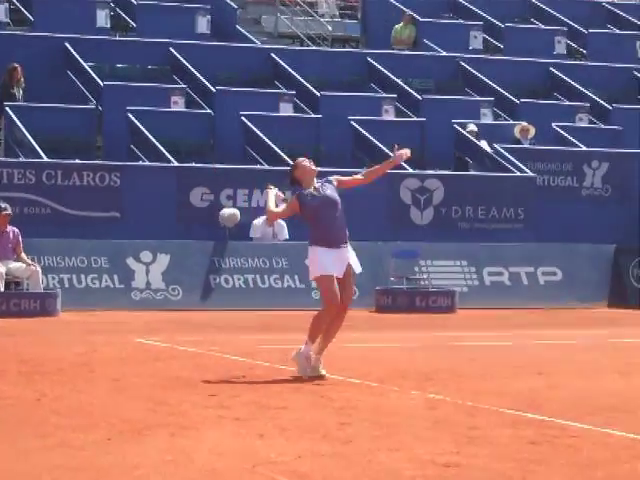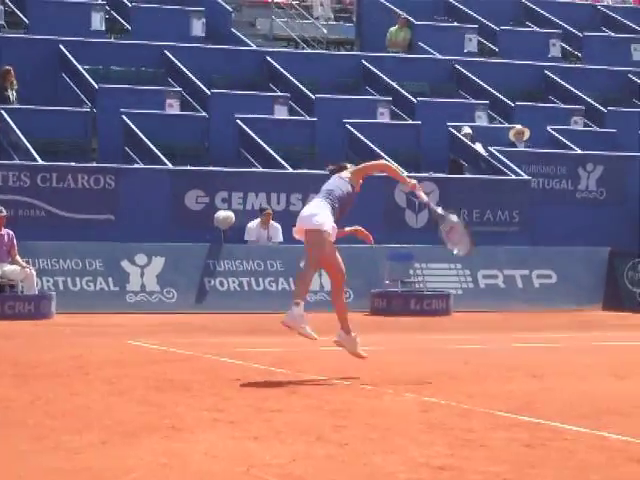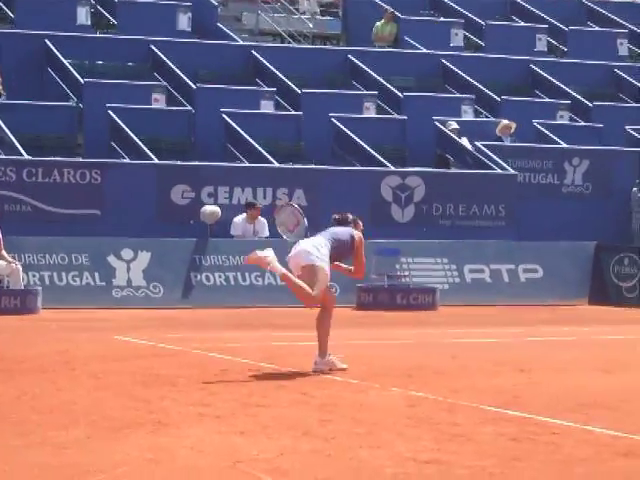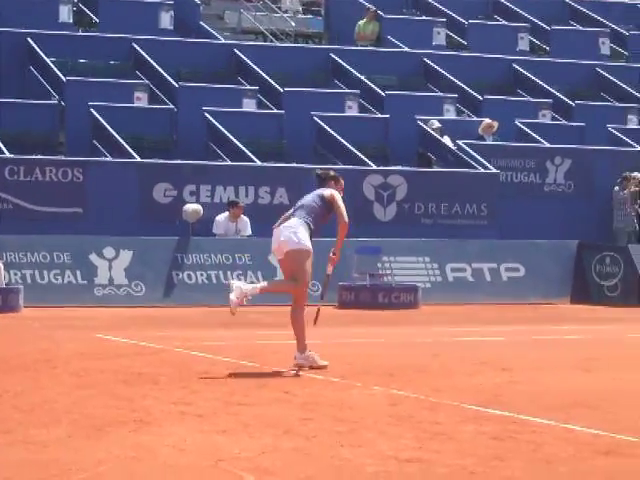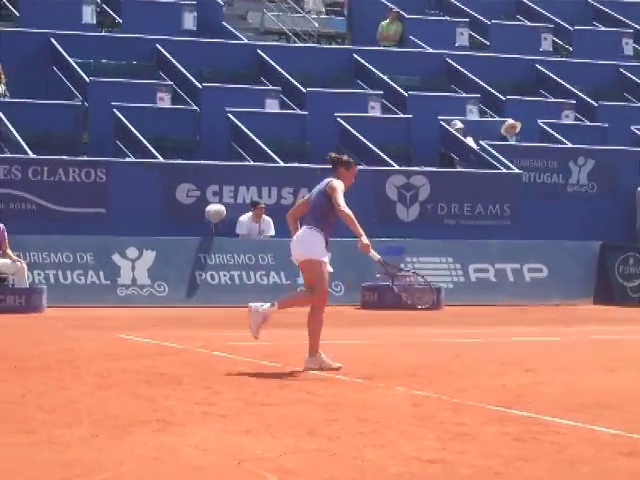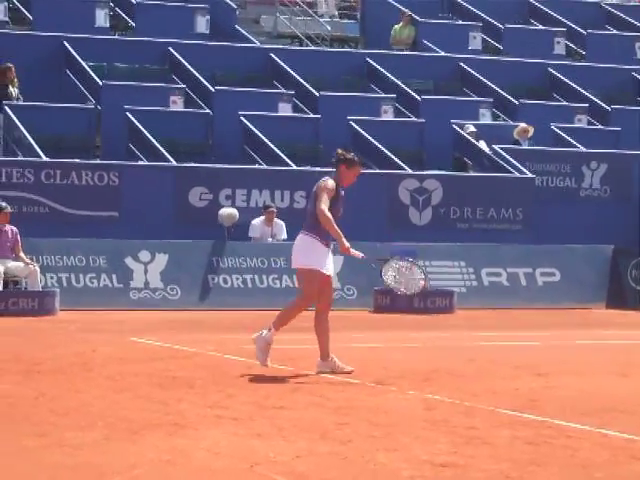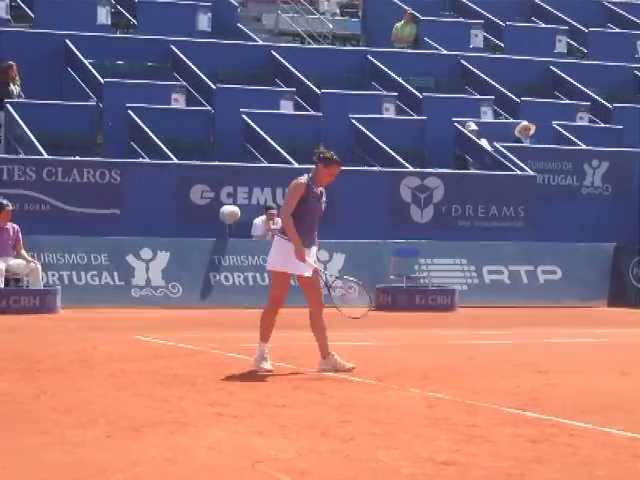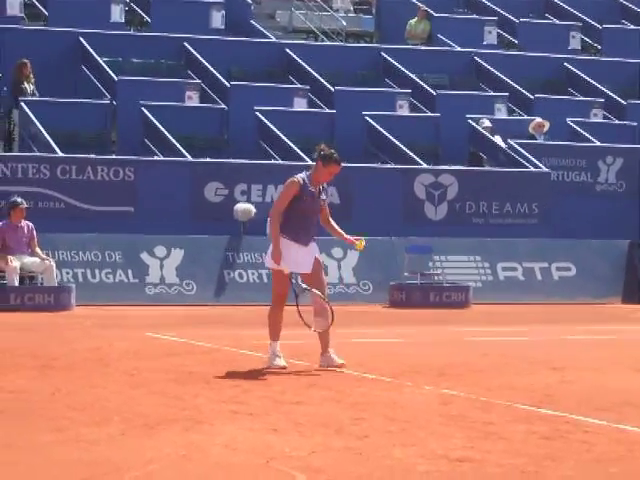
dt=0.3s
person 1, frame 1
left shoulder: (331, 183)
right shoulder: (298, 199)
left elbow: (366, 177)
right elbow: (272, 216)
left wrist: (393, 161)
right wrist: (271, 196)
left hip: (344, 252)
right hip: (322, 252)
left knee: (343, 308)
right knee: (331, 305)
left ankle: (315, 359)
right ankle: (304, 352)
person 1, frame 2
right shoulder: (347, 175)
left elbow: (331, 233)
right elbow: (381, 165)
left wrist: (353, 229)
right wrist: (406, 181)
right hip: (317, 213)
left knee: (339, 276)
right knee: (314, 260)
left ankle: (346, 335)
right ankle: (296, 311)
person 1, frame 3
left shoulder: (332, 231)
right shoulder: (356, 236)
right elbow: (359, 272)
right wrist: (340, 267)
left hip: (300, 250)
right hip: (315, 250)
left knee: (328, 304)
right knee: (311, 298)
left ankle: (323, 358)
right ankle: (271, 262)
person 1, frame 4
left shoulder: (308, 198)
right shoulder: (331, 194)
left elbow: (277, 225)
right elbow: (344, 221)
left wrist: (282, 254)
right wrist: (337, 250)
left hip: (281, 234)
right hip: (295, 233)
left knee: (299, 297)
right knee: (301, 287)
left ankle: (302, 353)
right ankle: (248, 288)
person 1, frame 5
left shoulder: (320, 189)
right shoulder: (335, 184)
left elbow: (292, 215)
right elbow: (342, 209)
left wrist: (298, 239)
right wrist: (361, 236)
left hip: (306, 240)
right hip: (312, 239)
left knee: (320, 301)
right knee: (318, 294)
left ankle: (314, 356)
right ankle: (265, 309)
person 1, frame 6
left shoulder: (335, 189)
right shoulder: (328, 183)
right elbow: (322, 211)
right wrist: (341, 240)
left hip: (321, 249)
right hip: (311, 246)
left knee: (324, 306)
right knee: (305, 300)
left ankle: (326, 360)
right ankle: (266, 337)
person 1, frame 7
left shoulder: (321, 192)
right shoulder: (299, 184)
right elbow: (284, 215)
left wrist: (312, 248)
right wrist: (297, 245)
left hip: (307, 252)
right hip: (286, 249)
left knee: (317, 305)
right knee: (276, 302)
left ankle: (327, 358)
right ankle: (261, 354)
person 1, frame 8
left shoulder: (323, 190)
right shoulder: (296, 182)
left elbow: (326, 220)
right elbow: (275, 213)
left wrist: (346, 237)
right wrist: (276, 246)
left hip: (309, 248)
right hip: (285, 245)
right knee: (279, 300)
left ankle: (326, 353)
right ankle: (274, 352)
